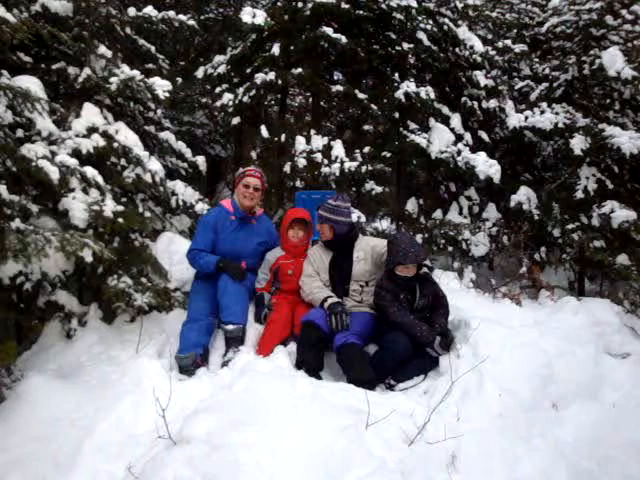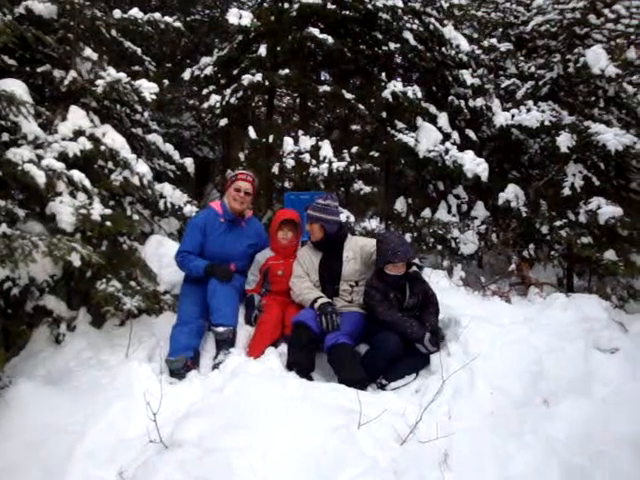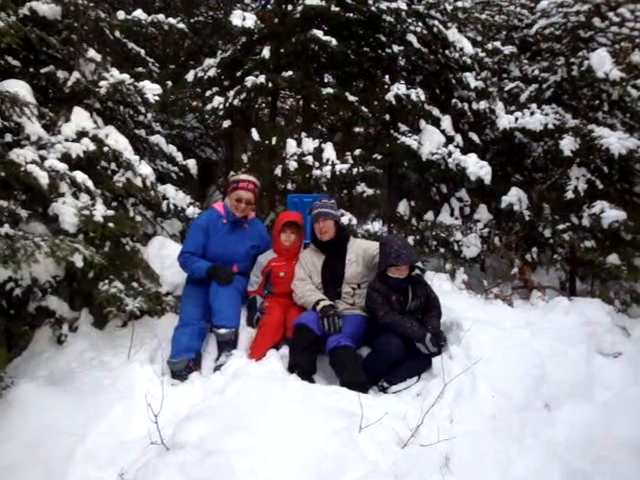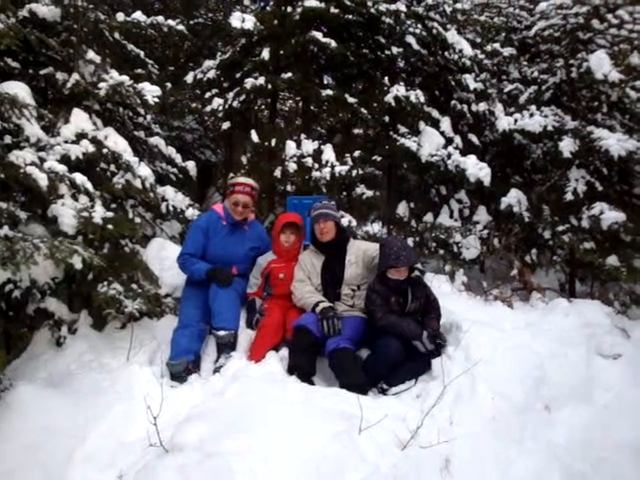
dt=0.3s
person 1, frame 1
left shoulder: (265, 225)
right shoulder: (215, 216)
right elbow: (195, 255)
right wrist: (222, 263)
left hip: (243, 280)
right hip: (210, 277)
left knee: (229, 281)
right knee: (199, 315)
left ankle: (234, 337)
right ankle: (190, 359)
person 1, frame 2
left shoulder: (255, 227)
right shoulder: (204, 219)
right elbow: (183, 257)
right wrist: (210, 268)
left hip: (233, 282)
right hip: (200, 280)
left knee: (219, 283)
right knee: (190, 317)
left ankle: (224, 340)
right ankle: (181, 363)
person 1, frame 3
left shoulder: (257, 229)
right shoulder: (206, 220)
right elbow: (186, 258)
right wrist: (211, 270)
left hip: (235, 283)
right hip: (202, 281)
left knee: (223, 285)
right knee: (191, 318)
left ankle: (226, 341)
right ankle: (183, 364)
person 1, frame 4
left shoulder: (257, 231)
right shoulder: (206, 221)
right elbow: (186, 259)
right wrist: (211, 271)
left hip: (235, 285)
right hip: (201, 282)
left knee: (222, 288)
right knee: (191, 320)
left ankle: (225, 343)
right ankle: (182, 366)
person 2, frame 1
left shoulder: (369, 246)
right shoulder: (315, 252)
right elbow: (309, 284)
right wrist: (330, 302)
left hip: (362, 310)
right hip: (331, 312)
left knee: (345, 340)
right knee: (314, 319)
left ankle: (363, 388)
right ankle: (306, 376)
person 2, frame 2
left shoulder: (358, 246)
right shoulder: (305, 253)
right elbow: (299, 285)
right wrist: (321, 303)
left hip: (352, 311)
right hip: (321, 313)
left knee: (336, 340)
right knee: (304, 321)
left ankle: (354, 387)
right ankle: (297, 377)
person 2, frame 3
left shoulder: (360, 248)
right shoulder: (307, 256)
right elbow: (301, 287)
right wrist: (323, 305)
left hip: (354, 313)
right hip: (323, 315)
left knee: (338, 342)
right knee: (306, 322)
left ankle: (356, 391)
right ankle: (299, 379)
person 2, frame 4
left shoulder: (360, 249)
right shoulder: (306, 257)
right elbow: (300, 289)
right wrist: (322, 307)
left hip: (353, 314)
right hip: (322, 317)
left knee: (337, 345)
right knee: (305, 324)
left ankle: (355, 392)
right ankle: (298, 380)
person 3, frame 1
left shoulder: (425, 279)
right shoulder: (385, 286)
left elbow: (441, 304)
right elbow: (400, 318)
left wrist: (437, 328)
right wrist: (429, 338)
left hip: (422, 330)
right hip: (394, 331)
left knee: (444, 341)
right knee: (400, 346)
left ankle: (398, 377)
person 3, frame 2
left shoulder: (414, 277)
right shoulder: (374, 285)
left elbow: (431, 302)
right elbow: (388, 316)
left wrist: (428, 327)
right wrist: (419, 335)
left hip: (413, 329)
right hip: (384, 330)
left knee: (435, 338)
right knee: (391, 345)
left ankle: (389, 376)
person 3, frame 3
left shoulder: (417, 280)
right shoulder: (377, 288)
left elbow: (433, 305)
right elbow: (388, 319)
left wrist: (430, 330)
right wrist: (420, 335)
left hip: (415, 333)
right hip: (387, 334)
left knee: (435, 344)
right knee: (393, 348)
left ankle: (390, 379)
person 3, frame 4
left shoulder: (417, 282)
right shoulder: (376, 289)
left elbow: (432, 307)
right elbow: (384, 320)
left wrist: (430, 331)
right wrist: (416, 333)
left hip: (414, 335)
right hip: (387, 336)
left knee: (433, 347)
right knee: (393, 350)
left ankle: (389, 381)
person 4, frame 1
right shoulder: (274, 256)
right elbow: (262, 283)
right wrist: (261, 304)
left hip: (304, 299)
right hip: (281, 297)
left knee: (303, 316)
right knee: (281, 315)
right ankle: (264, 355)
person 4, frame 2
right shoulder: (264, 257)
right elbow: (252, 284)
right wrist: (251, 306)
left hip: (294, 300)
right hip: (272, 298)
left knee: (293, 317)
right knee: (272, 316)
right ankle: (255, 356)
person 4, frame 3
right shoulder: (266, 259)
right elbow: (255, 286)
right wrist: (253, 308)
left hip: (296, 303)
right hip: (274, 300)
left knee: (295, 319)
right knee: (274, 318)
right ankle: (256, 358)
person 4, frame 4
right shoulder: (266, 260)
right elbow: (254, 288)
right wrist: (253, 310)
left hip: (296, 304)
right hip: (273, 302)
left knee: (295, 321)
right knee: (273, 320)
right ankle: (256, 360)
